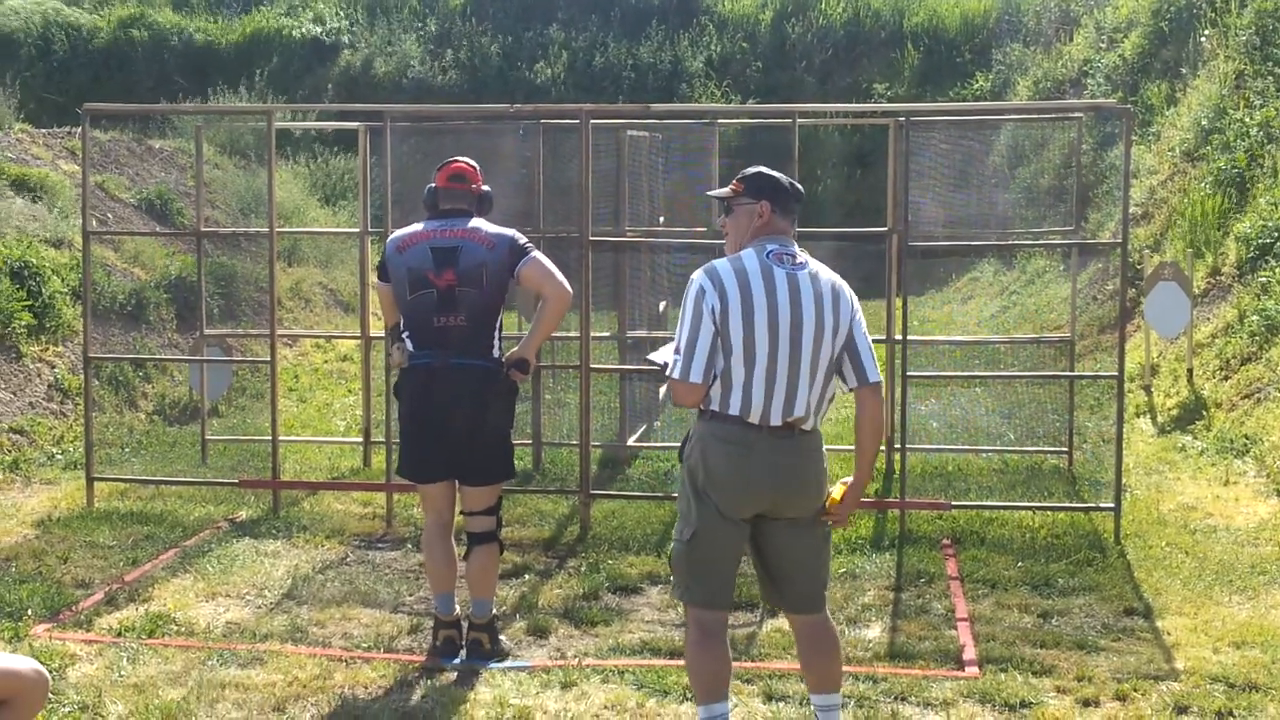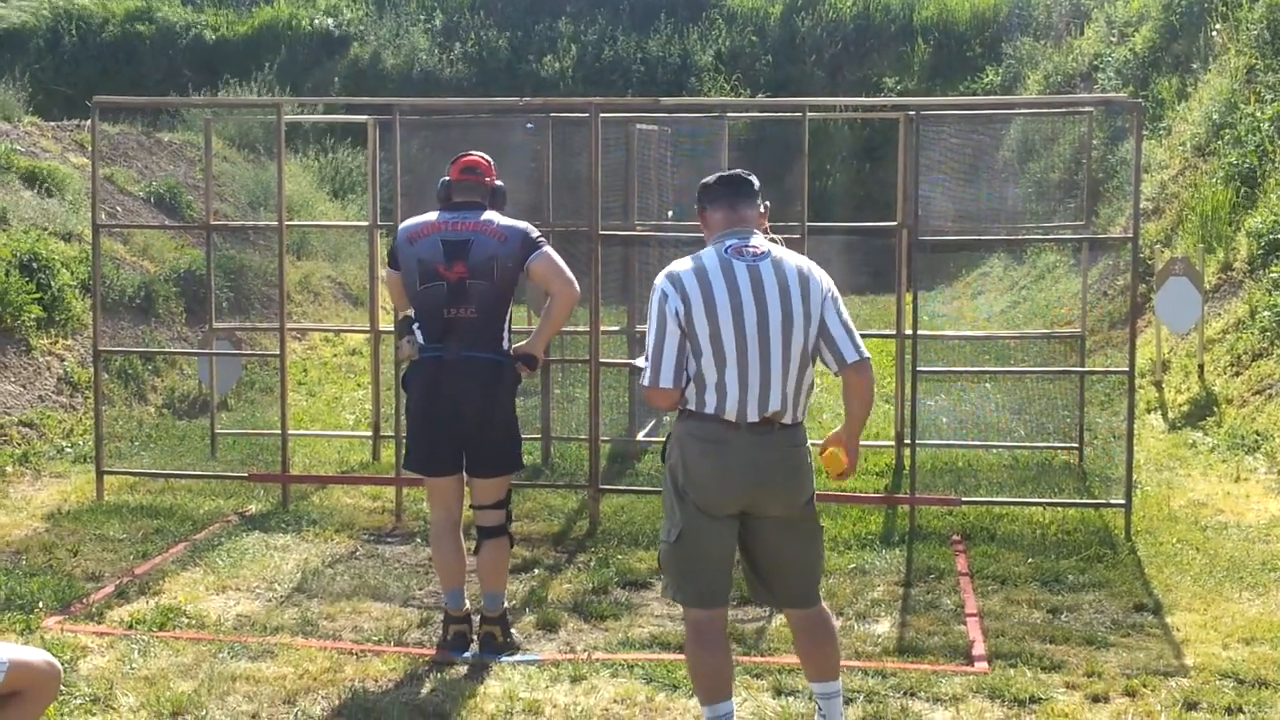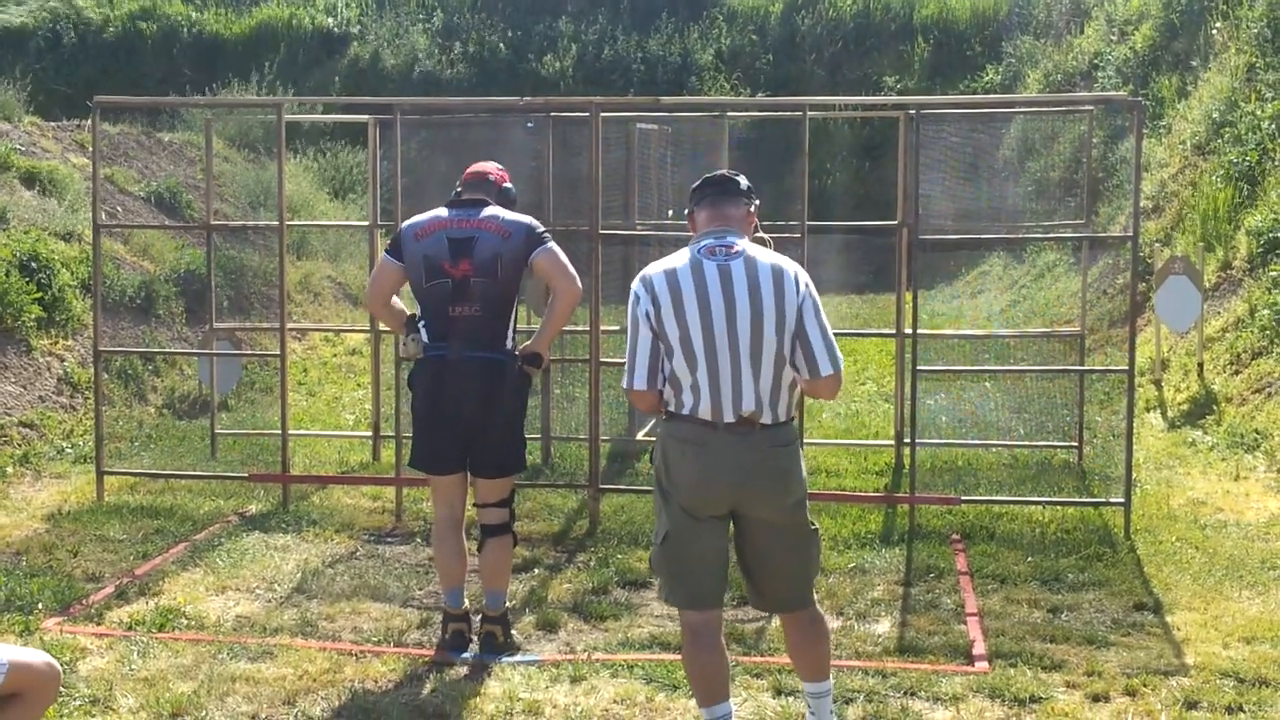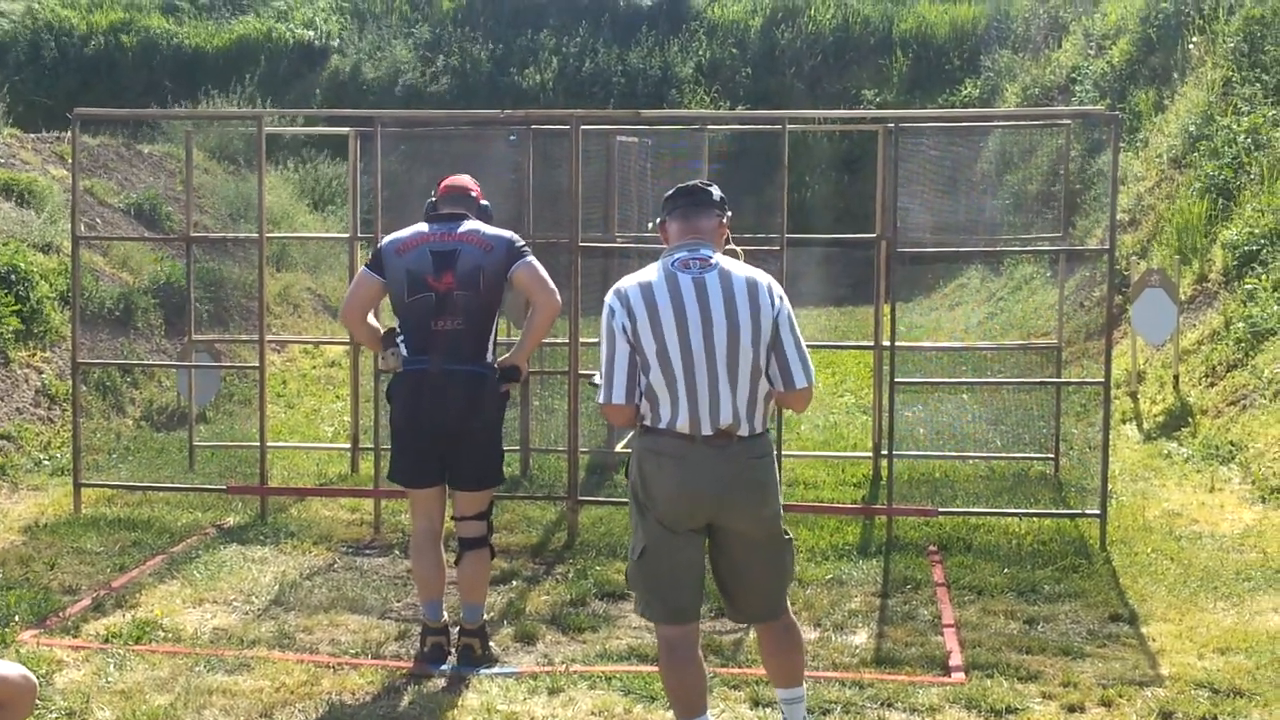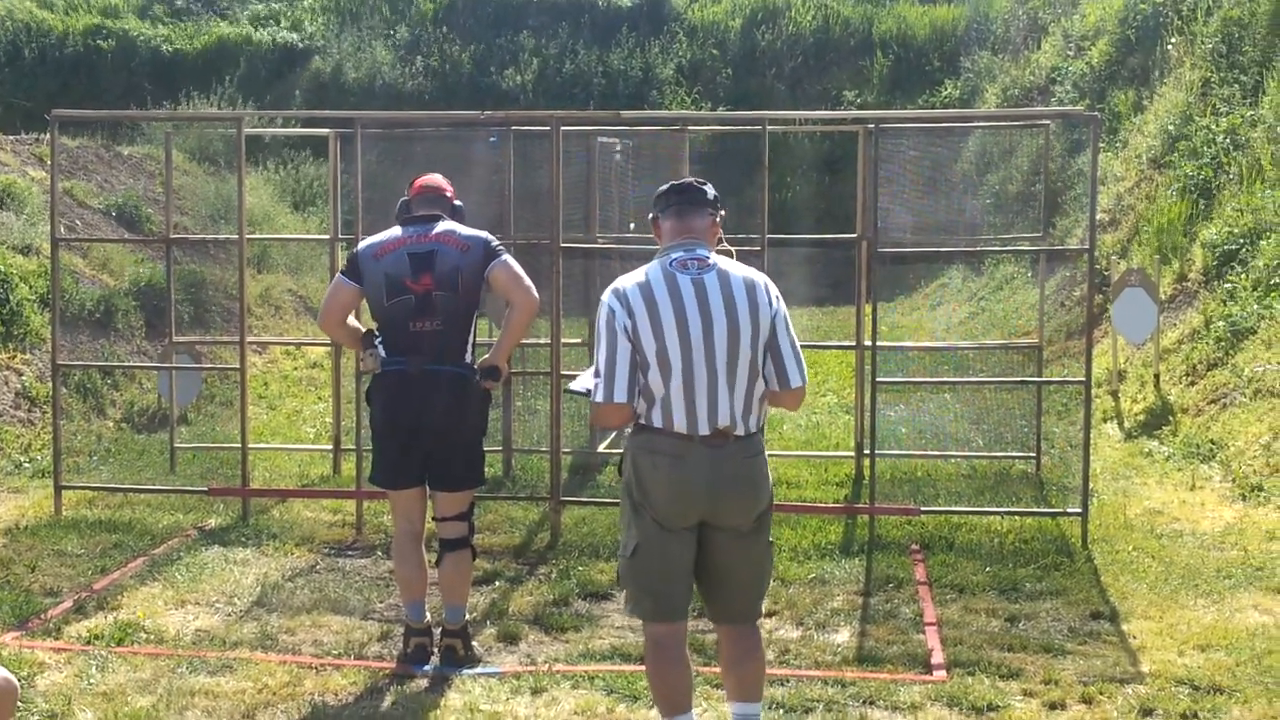
dt=0.5s
person 1, frame 1
left shoulder: (714, 281)
right shoulder: (835, 290)
left elbow: (687, 392)
right elbow: (870, 394)
left wrist: (673, 375)
right wrist: (859, 482)
left hip: (723, 455)
right hip: (798, 459)
left knee: (705, 611)
right knee: (808, 609)
person 1, frame 2
left shoulder: (678, 280)
right shoulder: (807, 275)
left elbow: (661, 395)
right elbow: (859, 373)
right wrist: (851, 437)
left hip: (705, 453)
right hip: (783, 453)
left knee: (704, 611)
right knee: (803, 601)
person 1, frame 3
left shoulder: (654, 282)
right shoulder: (788, 275)
left elbow: (643, 397)
right elbow: (827, 384)
left hip: (691, 455)
right hip: (771, 454)
left knee: (699, 613)
right knee: (796, 600)
person 1, frame 4
left shoulder: (628, 296)
right shoulder: (762, 287)
left elbow: (618, 412)
right elbow: (798, 397)
left hip: (667, 468)
right hip: (747, 466)
left knee: (675, 626)
right knee: (770, 612)
person 1, frame 5
left shoulder: (625, 295)
right shoulder: (757, 287)
left elbow: (612, 413)
right elbow: (791, 395)
left hip: (661, 467)
right hip: (739, 465)
left knee: (663, 623)
right knee: (739, 619)
person 2, frame 1
left shoulder: (397, 244)
right shoulder: (502, 241)
left elbow: (389, 314)
right elbow: (559, 293)
right wrist: (525, 352)
left hip: (421, 389)
right hip: (480, 388)
left knee: (436, 517)
right knee: (482, 517)
left ankle: (445, 628)
right ankle: (481, 630)
person 2, frame 2
left shoulder: (409, 233)
right shoulder: (514, 233)
left elbow: (400, 303)
right elbow: (566, 289)
right wrist: (533, 347)
left hip: (430, 380)
right hip: (489, 379)
left knee: (444, 511)
right knee: (492, 511)
left ankle: (456, 621)
right ankle: (493, 623)
person 2, frame 3
left shoulder: (414, 229)
right shoulder: (519, 228)
left elbow: (375, 298)
right elbow: (569, 286)
right wrist: (539, 346)
left hip: (435, 379)
right hip: (494, 379)
left knee: (446, 509)
right knee: (496, 510)
left ankle: (454, 621)
right ankle: (494, 623)
person 2, frame 4
left shoulder: (395, 245)
right shoulder: (500, 242)
left elbow: (351, 313)
right elbow: (548, 301)
right wrist: (517, 360)
left hip: (415, 392)
right hip: (474, 392)
left knee: (425, 523)
right knee: (474, 523)
left ankle: (433, 634)
right ankle: (471, 635)
person 2, frame 5
left shoulder: (371, 250)
right shoulder: (475, 243)
left elbow: (330, 318)
right elbow: (526, 299)
right wrist: (496, 360)
left hip: (394, 393)
right hip: (453, 393)
left knee: (407, 525)
right knee: (455, 523)
left ankle: (416, 635)
right ankle: (455, 636)
